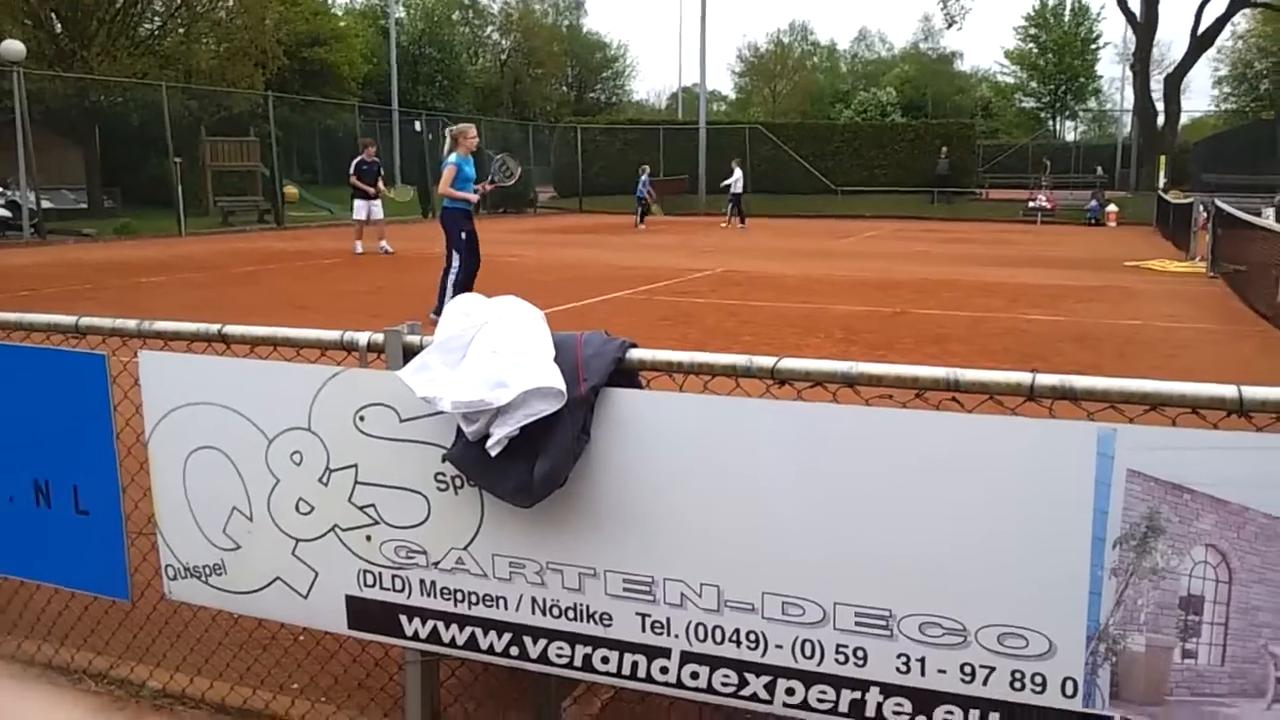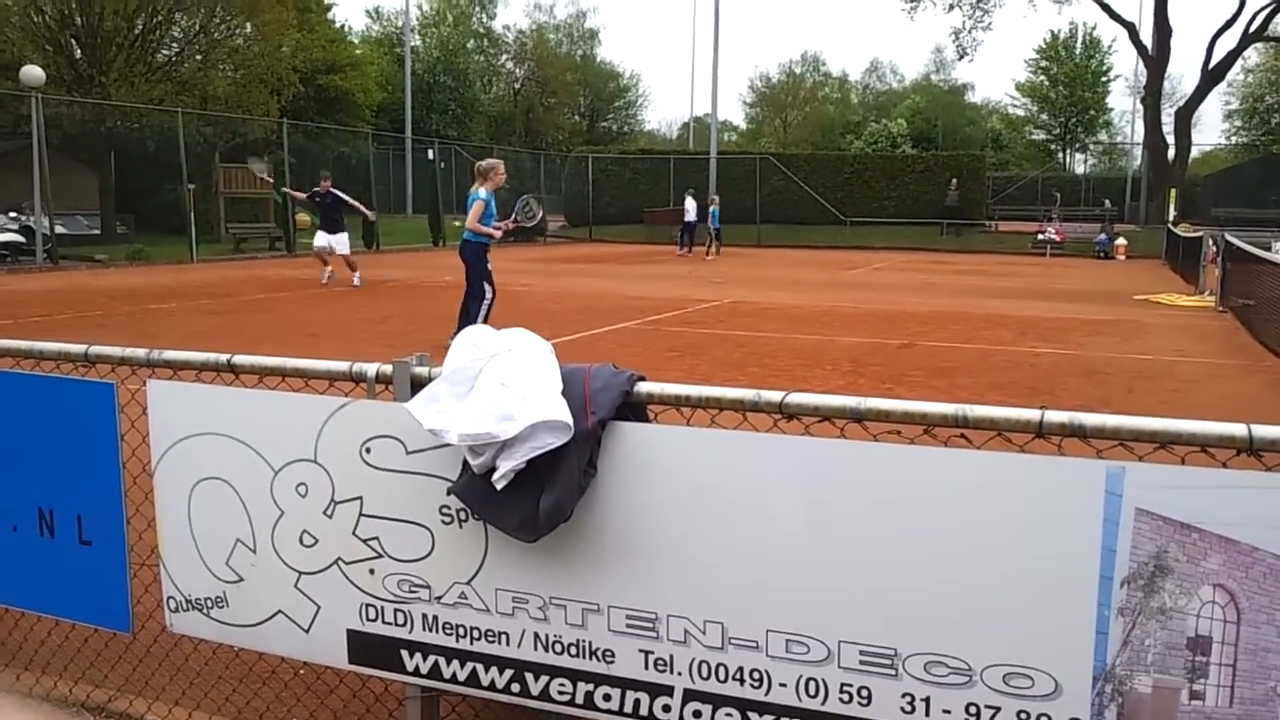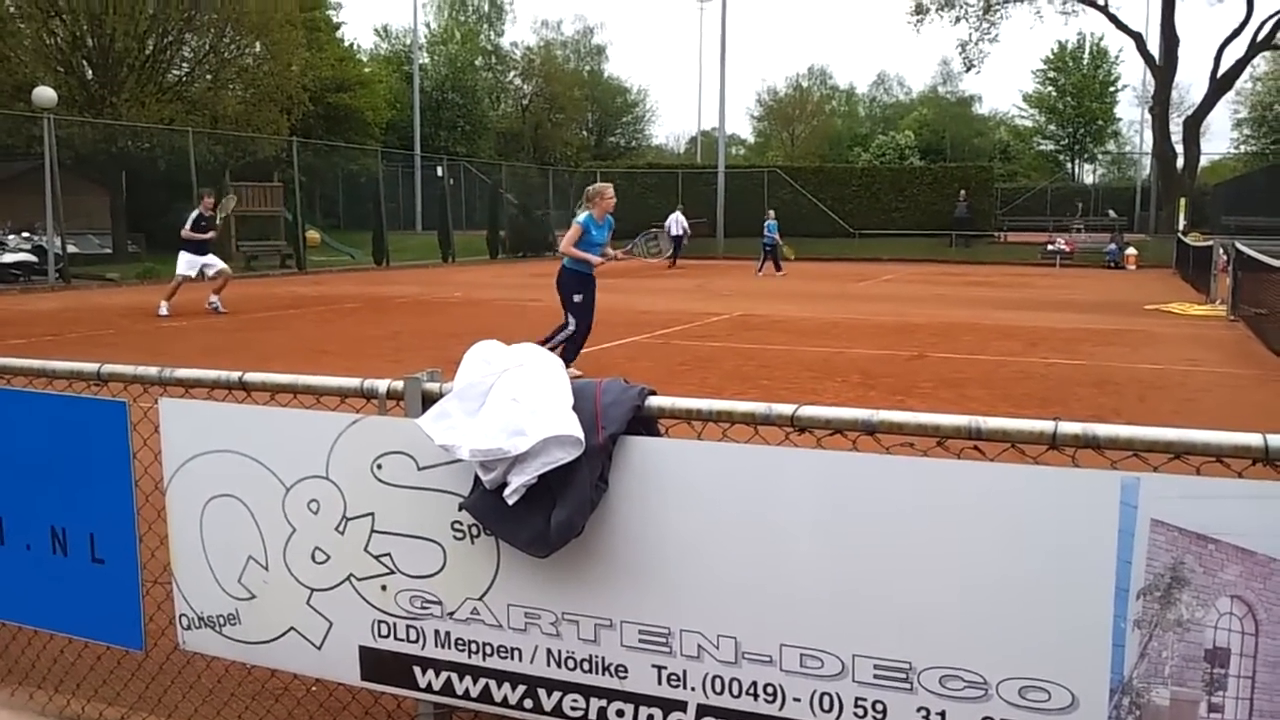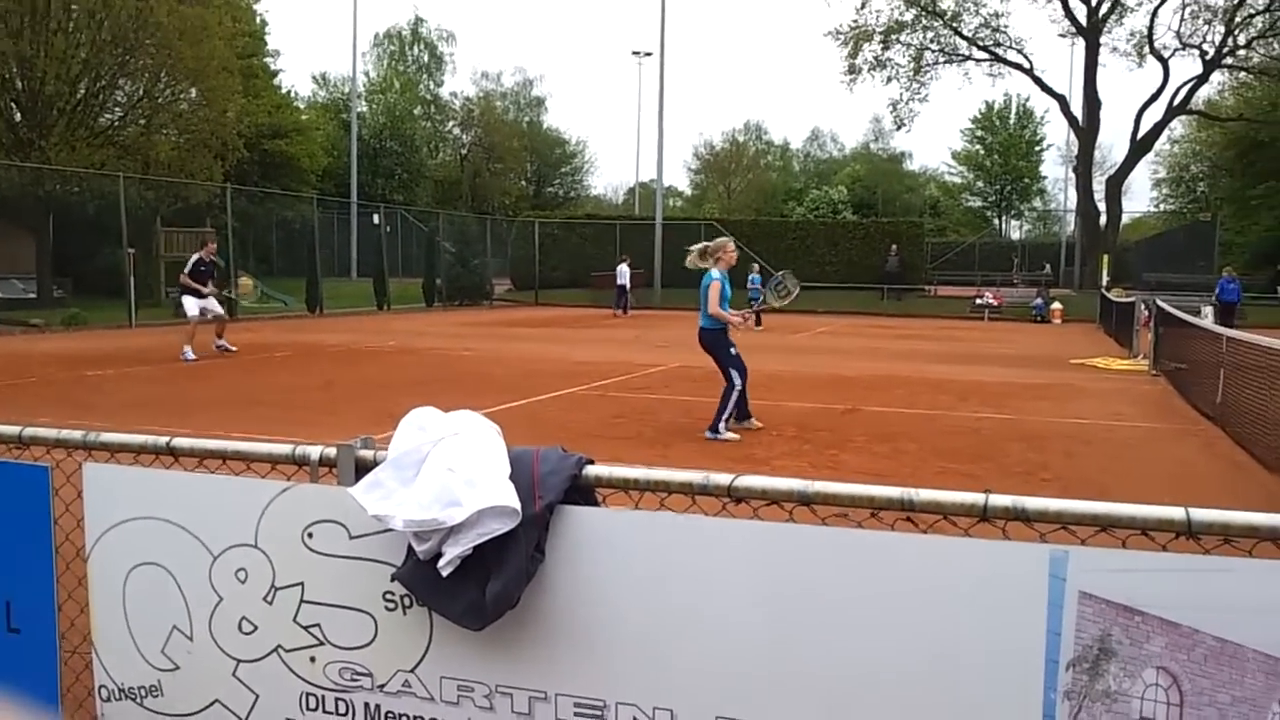
dt=1s
person 1, frame 1
left shoulder: (469, 159)
right shoulder: (454, 160)
right elbow: (443, 190)
left wrist: (479, 188)
right wrist: (468, 196)
left hip: (465, 215)
right hip: (454, 215)
left knee: (473, 261)
right knee: (456, 263)
right ankle: (442, 311)
person 1, frame 2
left shoulder: (488, 194)
right shoulder: (482, 195)
right elbow: (470, 224)
left wrist: (499, 225)
right wrist: (492, 232)
left hip: (475, 248)
right hip: (474, 248)
left knee: (474, 293)
right knee: (487, 293)
person 1, frame 3
left shoulder: (608, 221)
right shoulder: (583, 221)
right elbow: (564, 248)
left wrist: (613, 254)
right wrist: (590, 257)
left hip: (587, 278)
right hip: (571, 277)
left knee: (584, 324)
right knee: (572, 325)
left ankle: (564, 363)
person 1, frame 4
left shoulder: (720, 275)
right shoulder: (715, 277)
right elbow: (713, 310)
left wrist: (734, 314)
right wrist: (732, 320)
left hip: (716, 333)
right hip: (713, 335)
left knee: (740, 373)
right knee: (735, 381)
left ankle: (742, 417)
right ankle: (717, 429)
